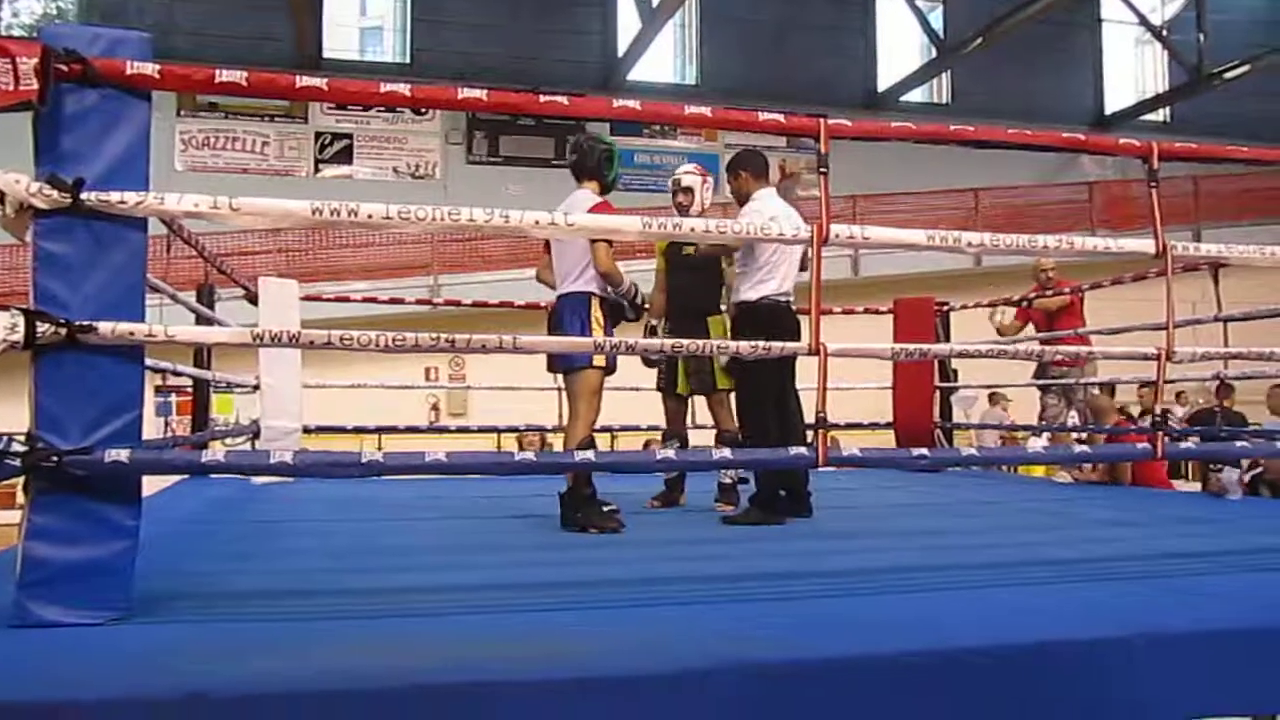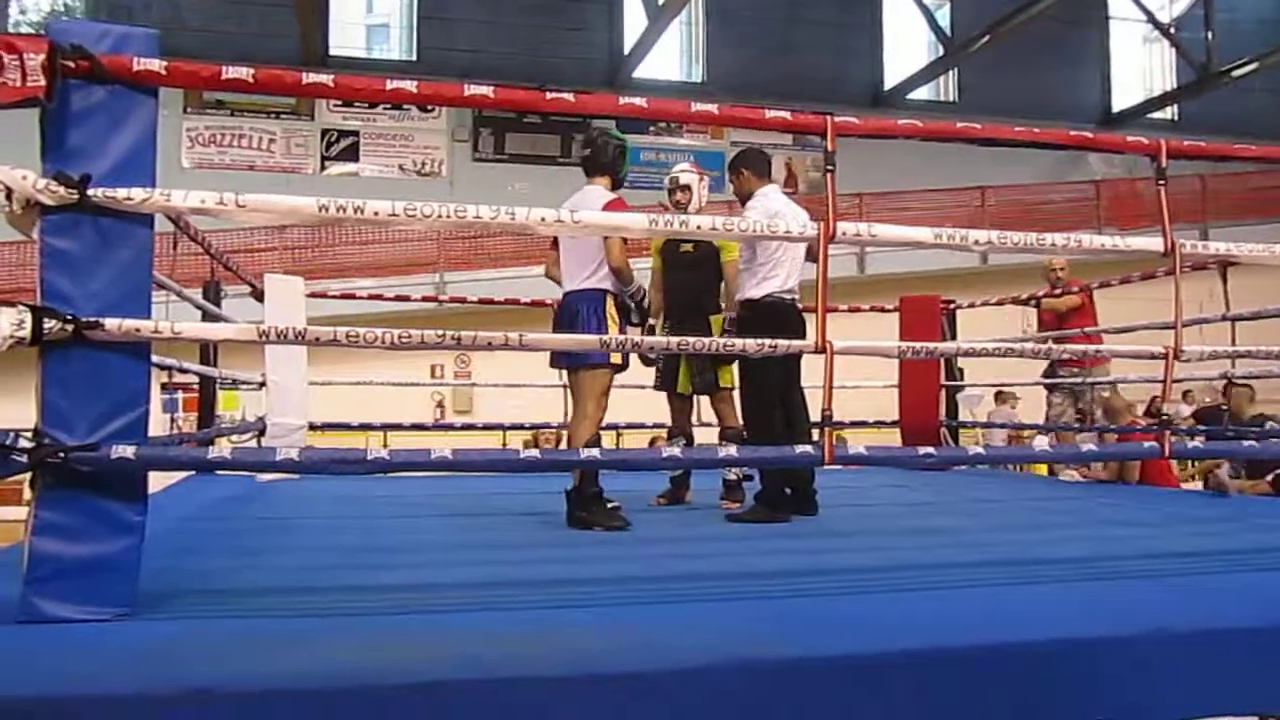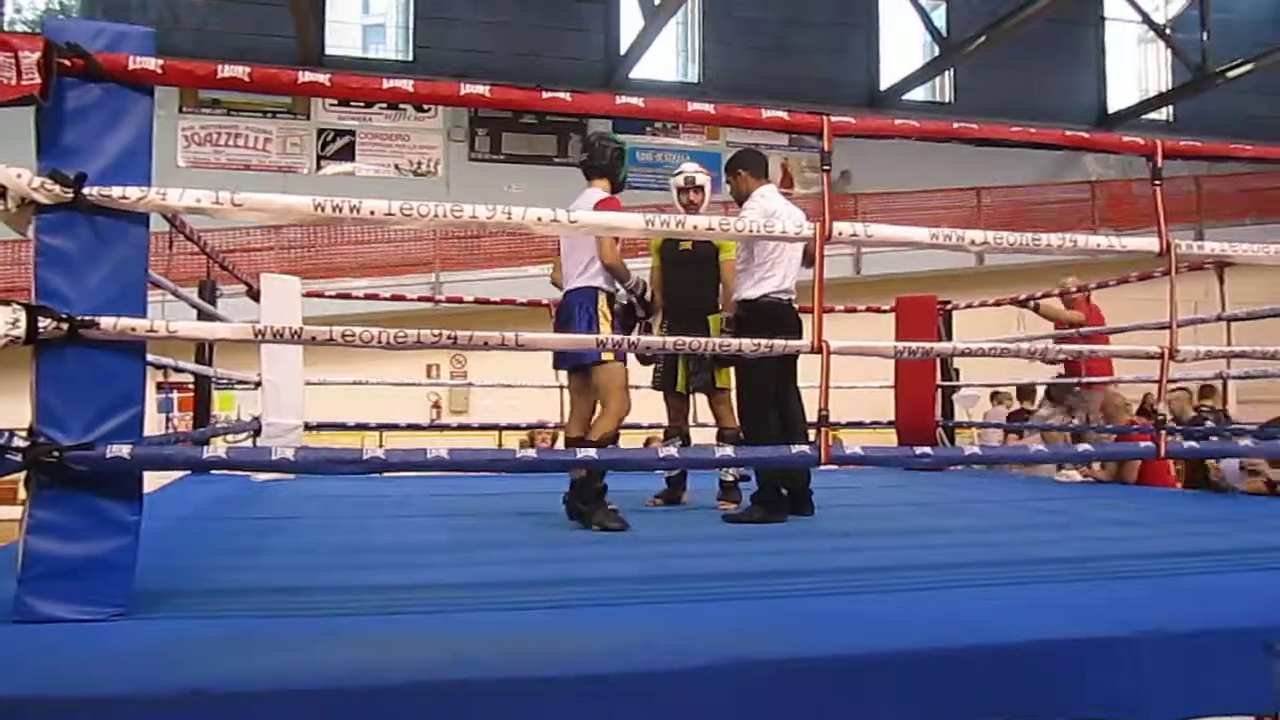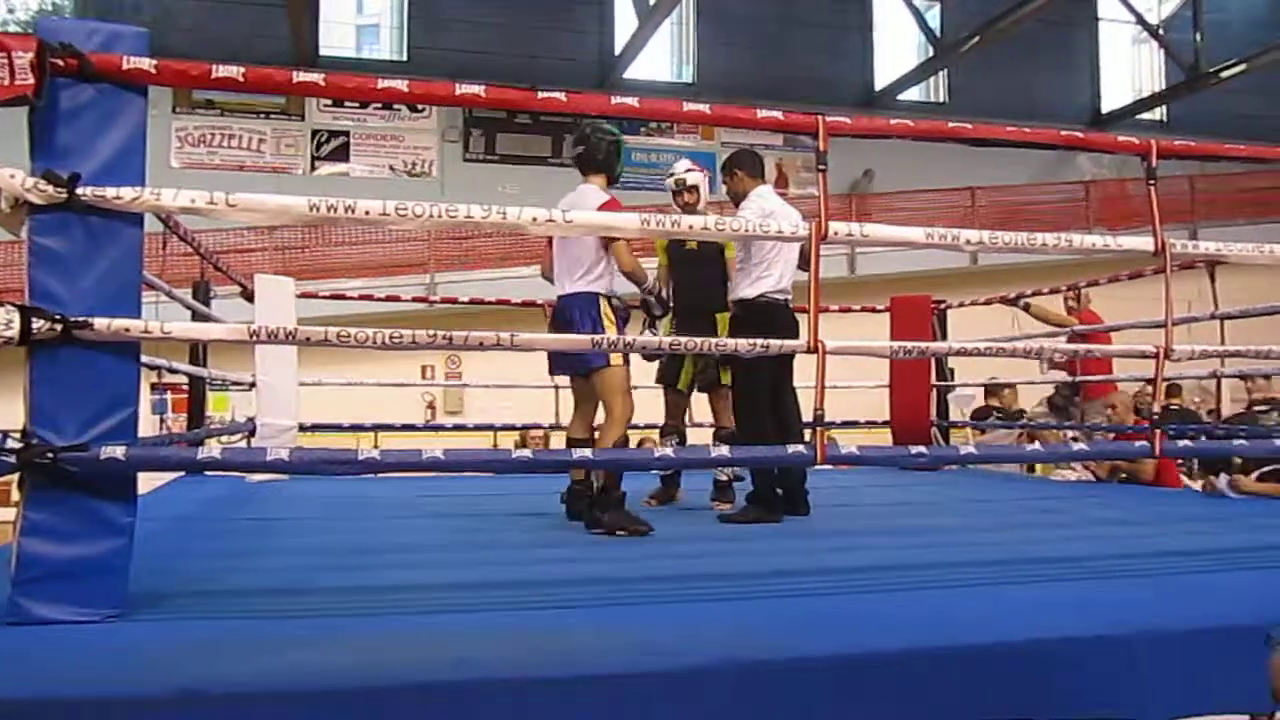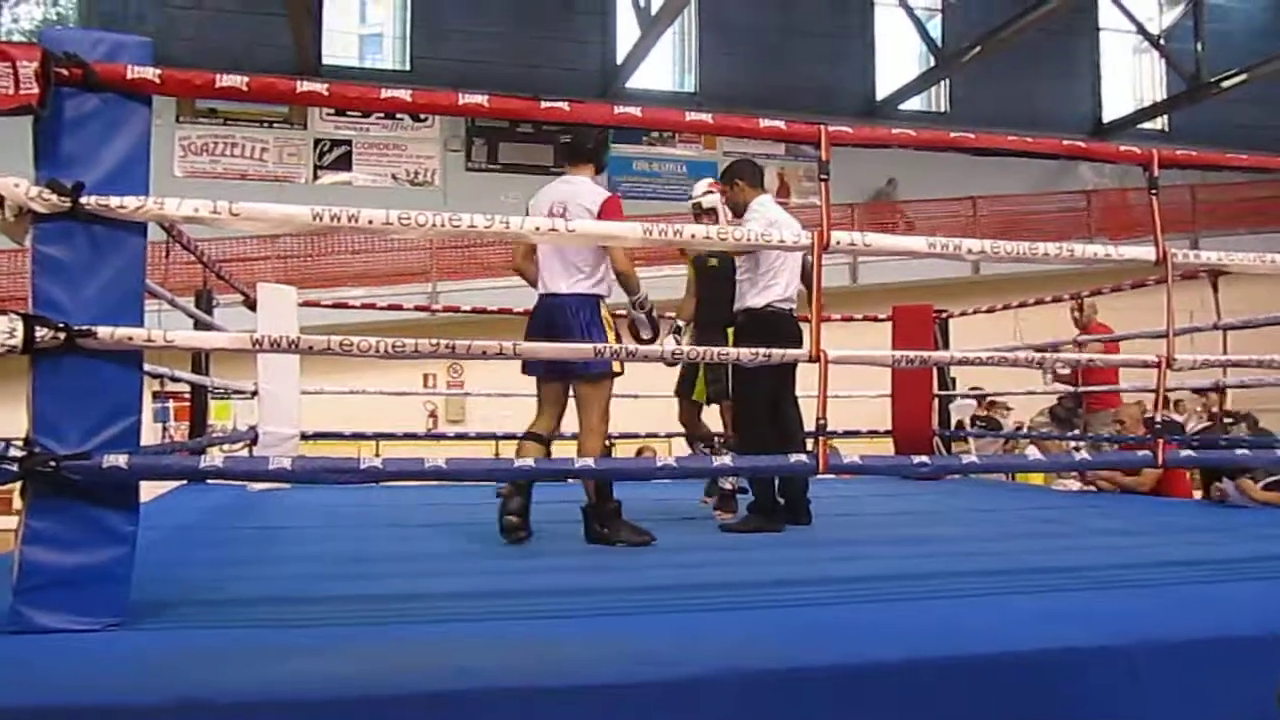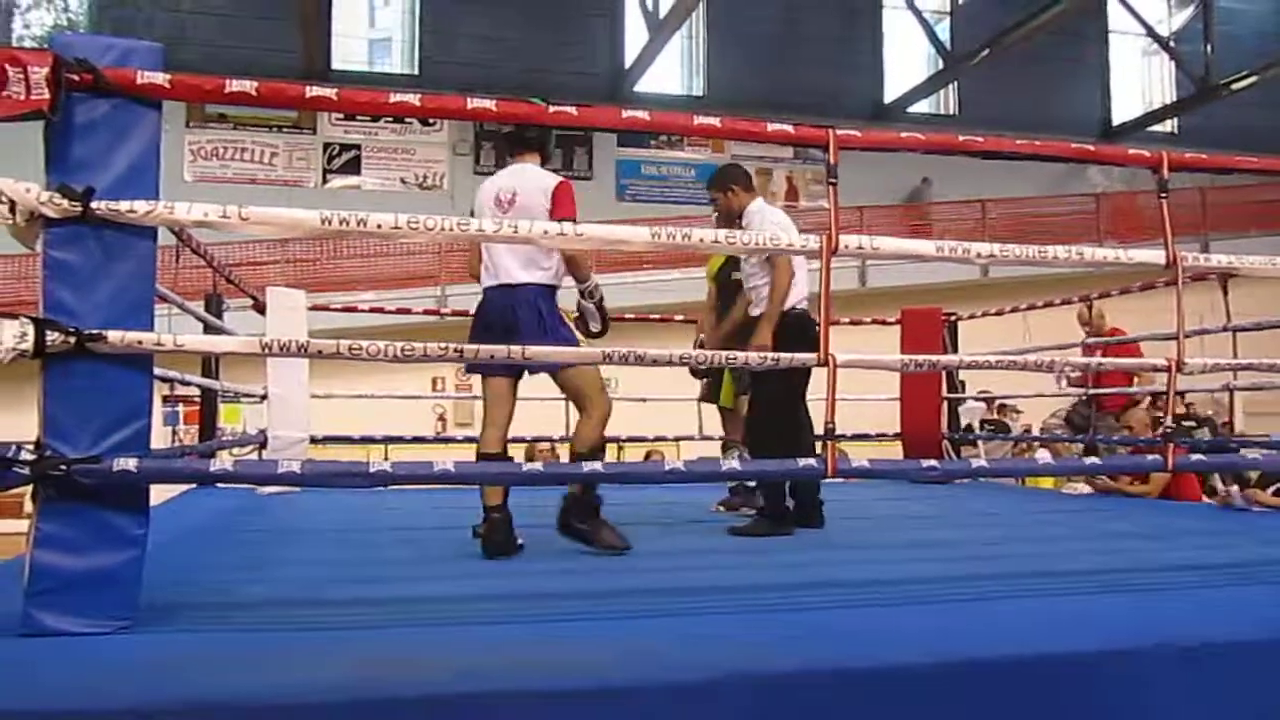
dt=0.4s
person 1, frame 1
left shoulder: (561, 210)
right shoulder: (598, 207)
left elbow: (543, 271)
right elbow: (603, 265)
right wrist: (628, 292)
left hip: (563, 309)
right hip: (586, 310)
left knee: (578, 413)
right knee: (586, 413)
left ankle: (579, 498)
right ankle: (578, 503)
person 1, frame 2
left shoulder: (569, 206)
right shoulder: (611, 203)
left elbow: (552, 268)
right elbow: (617, 261)
right wrist: (636, 293)
left hip: (570, 306)
right hip: (598, 307)
left knee: (582, 410)
right knee: (591, 412)
left ankle: (584, 496)
right ankle: (584, 502)
person 1, frame 3
left shoulder: (574, 208)
right shoulder: (605, 203)
right elbow: (608, 258)
right wrist: (637, 289)
left hip: (571, 306)
right hip: (591, 306)
left knee: (582, 410)
right knee: (616, 406)
left ankle: (579, 493)
right ankle: (587, 495)
person 1, frame 4
left shoulder: (564, 205)
right shoulder: (604, 204)
left elbow: (547, 267)
right elbow: (626, 265)
right wrist: (653, 291)
left hip: (564, 309)
right hip: (592, 310)
left knee: (585, 412)
right knee: (619, 411)
left ankle: (579, 494)
right ankle: (606, 506)
person 1, frame 5
left shoulder: (540, 198)
right shoulder: (602, 200)
left elbow: (521, 263)
right elbow: (620, 264)
right wrist: (642, 305)
left hip: (546, 310)
right hip: (584, 311)
left knee: (546, 416)
right knee: (593, 424)
left ankle: (516, 497)
right ankle: (602, 518)
person 1, frame 6
left shoulder: (485, 190)
right shoulder: (554, 186)
left elbow: (475, 263)
right elbow: (572, 251)
right wrist: (591, 294)
left hip: (493, 306)
right hip: (536, 304)
left knee: (496, 423)
right knee: (596, 403)
left ankle: (496, 526)
right ankle: (582, 508)
person 2, frame 1
left shoulder: (758, 208)
right shoulder: (790, 213)
right elbow: (802, 262)
left wrist: (708, 247)
left hip: (757, 315)
right hip: (783, 313)
left knee: (758, 409)
right knee: (784, 403)
left ankle: (768, 502)
right ankle: (796, 496)
person 2, frame 2
left shoulder: (762, 204)
right shoulder: (795, 210)
left hip: (761, 313)
right hip: (787, 312)
left knee: (762, 408)
right knee: (789, 402)
left ankle: (773, 500)
right ankle: (801, 494)
person 2, frame 3
left shoulder: (759, 204)
right shoulder: (793, 211)
right elbow: (810, 254)
left hip: (758, 313)
right hip: (784, 312)
left knee: (758, 408)
right knee: (786, 403)
left ankle: (769, 500)
right ankle: (798, 494)
person 2, frame 4
left shoulder: (756, 204)
right shoulder: (789, 211)
right elbow: (806, 259)
left hip: (754, 313)
right hip: (781, 313)
left knee: (753, 408)
right knee: (782, 404)
left ankle: (765, 500)
right ankle: (793, 494)
person 2, frame 5
left shoulder: (758, 212)
right shoulder: (785, 219)
left elbow: (743, 245)
right elbow: (807, 272)
left hip: (761, 323)
right hip: (785, 323)
left knee: (751, 417)
right knee: (784, 414)
left ankle: (767, 509)
right ankle: (796, 503)
person 2, frame 6
left shoulder: (766, 220)
right shoulder: (751, 228)
left elbow: (784, 273)
right elbow: (753, 291)
left wrist: (764, 328)
right wrist: (723, 330)
left hip: (783, 330)
right hip: (782, 331)
left knee: (766, 423)
right knee: (791, 418)
left ankle: (776, 514)
right ankle: (807, 507)
person 3, frame 1
right shoulder: (667, 240)
left elbow: (735, 287)
right wrist: (651, 329)
left hip: (708, 329)
right hip: (674, 330)
left knee: (720, 407)
right knee: (674, 411)
left ankle: (728, 487)
right ankle: (673, 486)
person 3, frame 2
left shoulder: (720, 233)
right shoulder: (663, 239)
left elbow: (733, 284)
right elbow: (657, 289)
right wrist: (648, 328)
left hip: (708, 327)
right hip: (673, 329)
left knee: (723, 404)
right knee: (678, 409)
left ankle: (733, 485)
right ankle: (679, 484)
person 3, frame 3
left shoulder: (719, 233)
right shoulder: (662, 237)
left elbow: (730, 285)
right elbow: (656, 288)
right wrist: (647, 327)
left hip: (707, 326)
right hip: (672, 328)
left knee: (720, 403)
right knee: (675, 409)
left ankle: (729, 485)
right ankle: (675, 484)
person 3, frame 4
right shoulder: (667, 237)
right wrist: (654, 323)
left hip: (716, 326)
right hip: (680, 327)
left knee: (721, 406)
right knee: (673, 409)
left ankle: (724, 485)
right ankle: (669, 483)
person 3, frame 5
right shoulder: (696, 249)
right wrist: (677, 328)
left hip: (732, 338)
right hip: (701, 338)
left knee: (731, 416)
right knee: (688, 416)
left ankle: (728, 493)
right ankle: (717, 475)
person 3, frame 6
right shoulder: (716, 263)
right wrist: (701, 341)
right hip: (723, 345)
left knee: (746, 412)
right knee: (729, 416)
left ankle: (752, 488)
right ankle: (738, 489)
